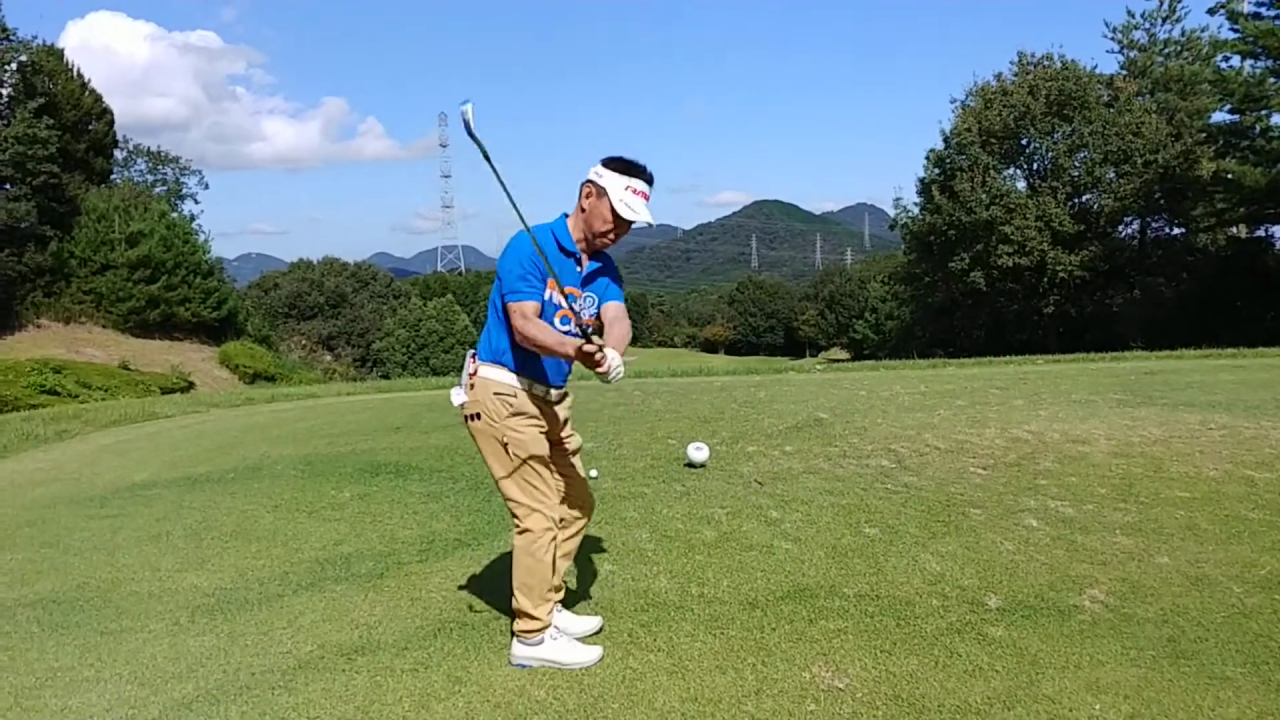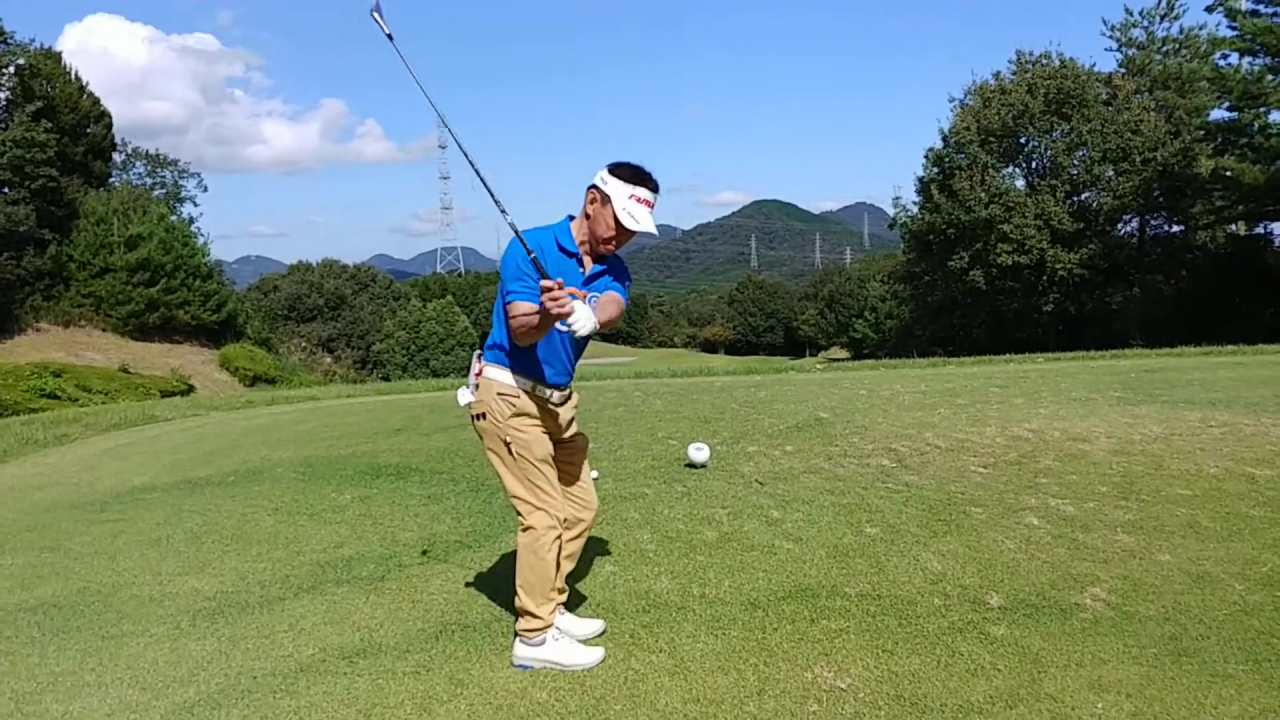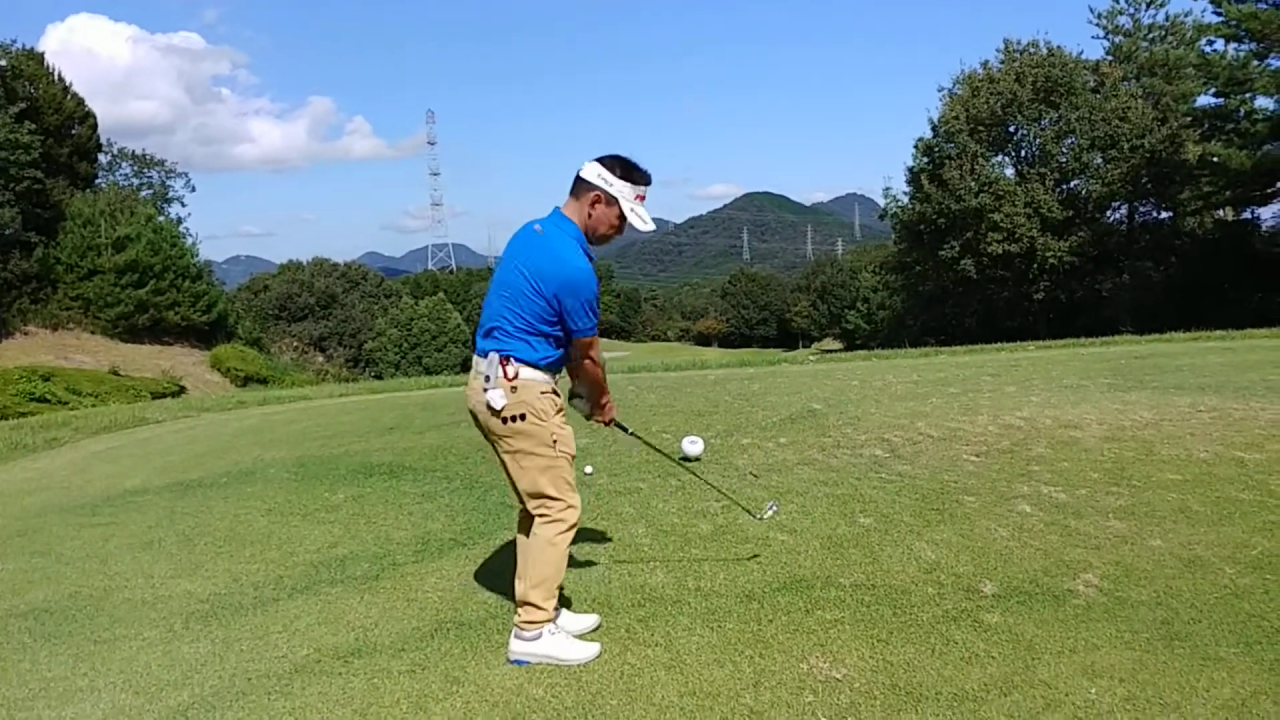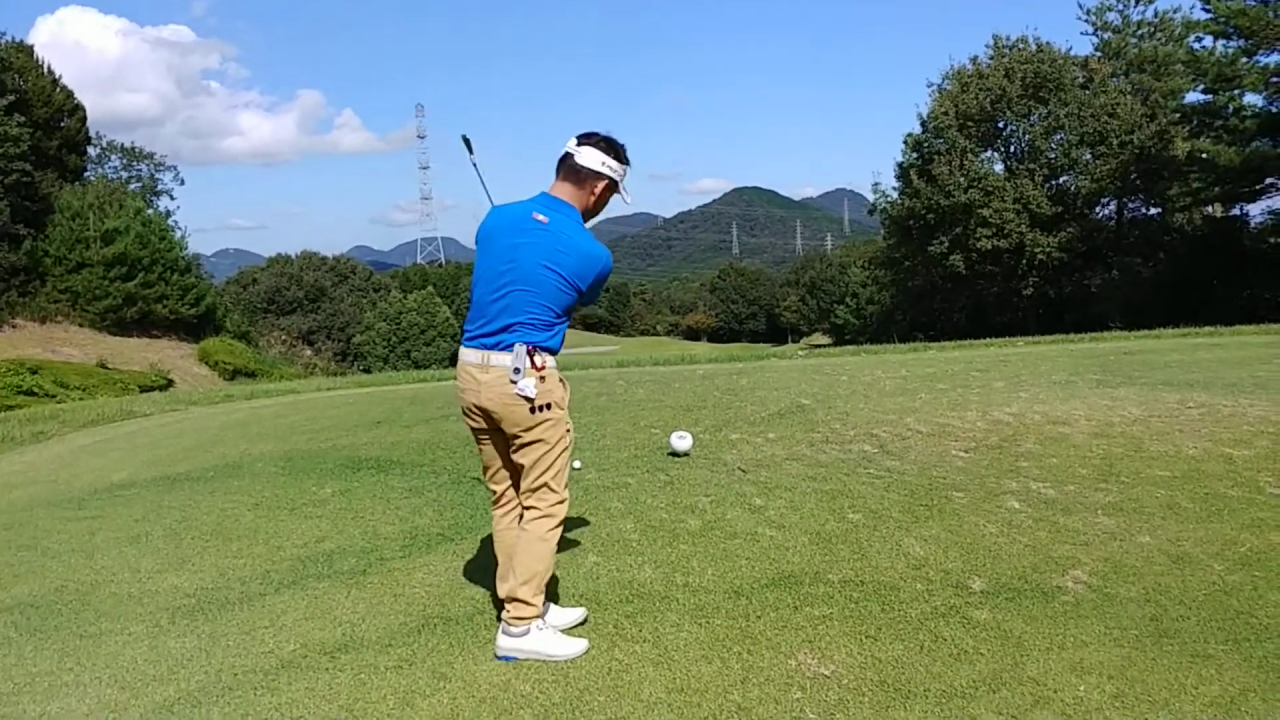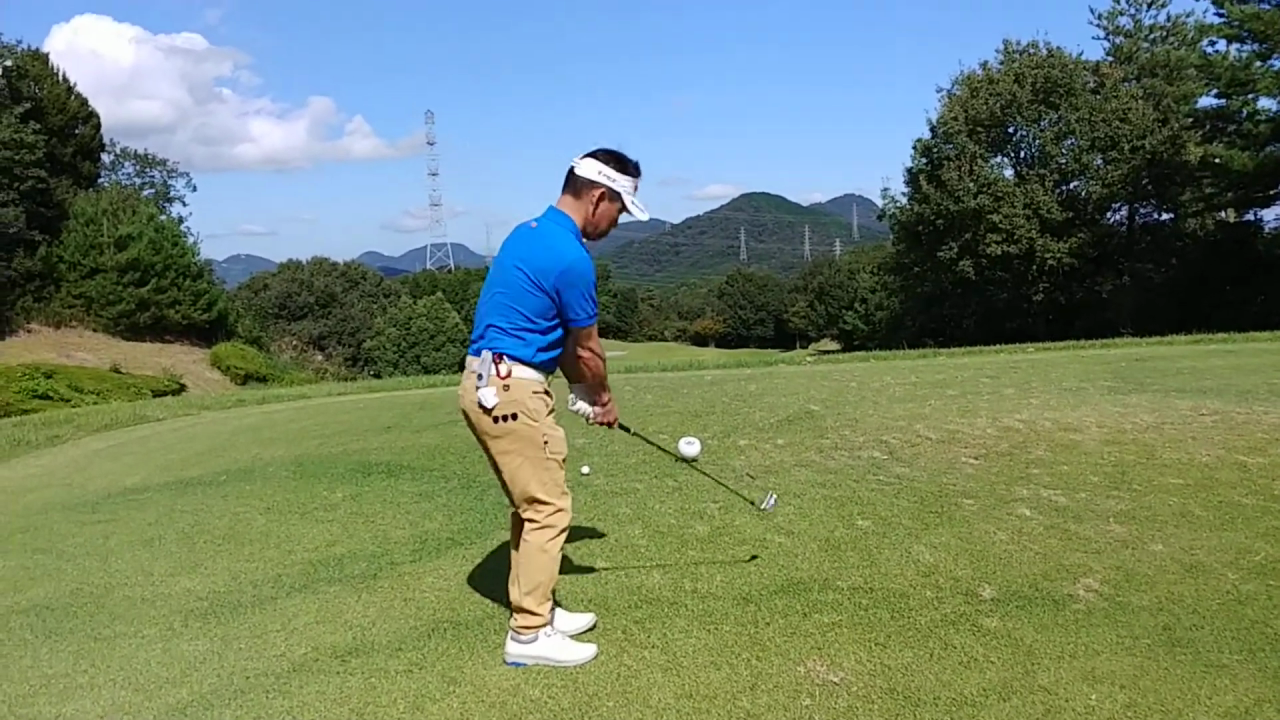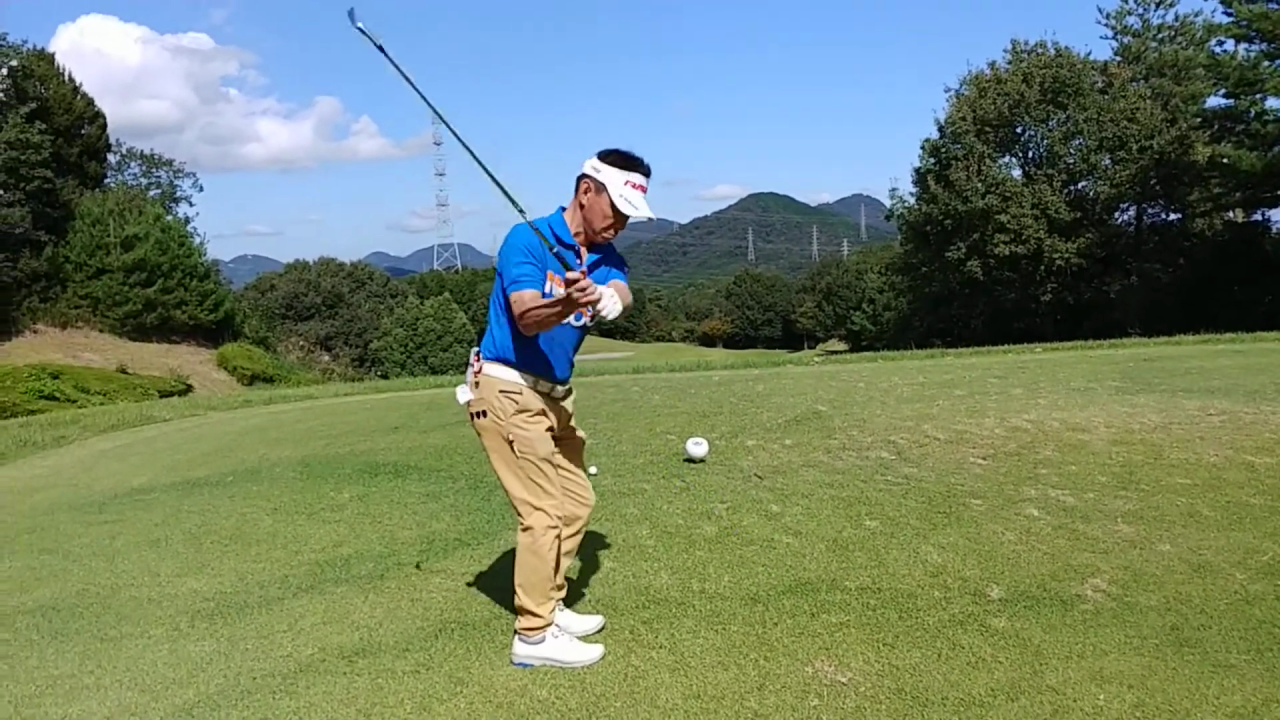
dt=0.4s
person 1, frame 1
left shoulder: (605, 269)
right shoulder: (529, 245)
left elbow: (617, 321)
right elbow: (524, 327)
left wrist: (612, 353)
right wrist: (576, 351)
left hip: (549, 398)
right hip: (504, 394)
left knee: (575, 505)
right knee: (538, 515)
left ankle: (547, 608)
right ankle: (532, 636)
person 1, frame 2
left shoulder: (614, 270)
right shoulder: (530, 246)
left elbow: (611, 311)
right elbow: (520, 331)
left wrist: (586, 314)
right wrist: (547, 314)
left hip: (557, 399)
right hip: (509, 394)
left knee: (579, 507)
right knee: (543, 515)
left ankle: (550, 610)
right ankle: (534, 637)
person 1, frame 3
left shoulder: (534, 234)
right shoulder: (570, 263)
right elbow: (587, 354)
left wrist: (587, 391)
right wrist: (602, 400)
left hip: (500, 385)
right hip: (522, 390)
left knee: (540, 504)
right knee: (558, 508)
left ankle: (540, 608)
right ankle: (531, 632)
person 1, frame 4
left shoulder: (496, 218)
right shoulder: (594, 256)
left hip: (472, 372)
right hip: (527, 380)
left knee: (508, 497)
right knee: (544, 503)
left ankle: (524, 604)
right ankle: (520, 628)
person 1, frame 5
left shoulder: (527, 233)
right shoulder: (571, 258)
right elbow: (587, 348)
left wrist: (578, 389)
right wrist: (602, 398)
left hip: (486, 383)
right hip: (513, 389)
left knee: (529, 506)
right knee: (546, 510)
left ankle: (535, 609)
right ankle: (527, 634)
person 1, frame 6
left shoulder: (607, 257)
right shoulder: (527, 239)
left elbow: (620, 295)
right elbow: (527, 318)
left wrist: (610, 300)
right wrist: (567, 302)
left hip: (551, 394)
right hip: (508, 391)
left knee: (574, 503)
right knee: (542, 513)
left ankle: (549, 608)
right ankle: (533, 635)
